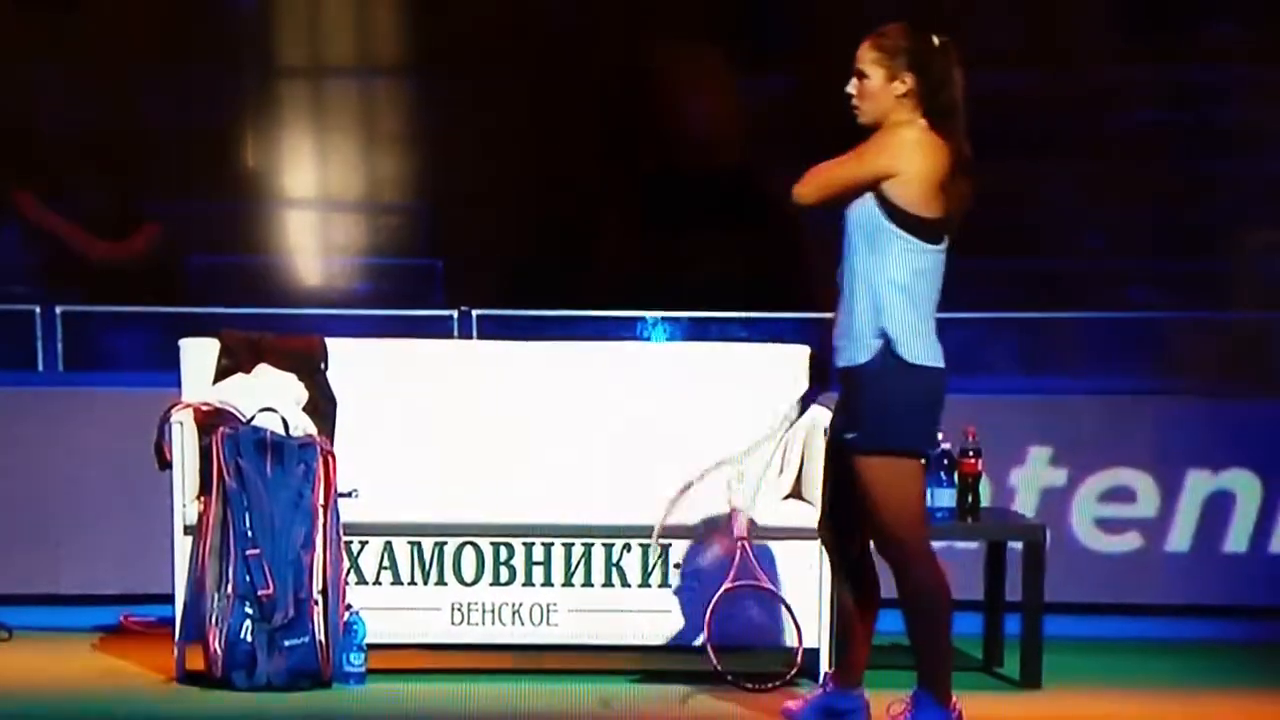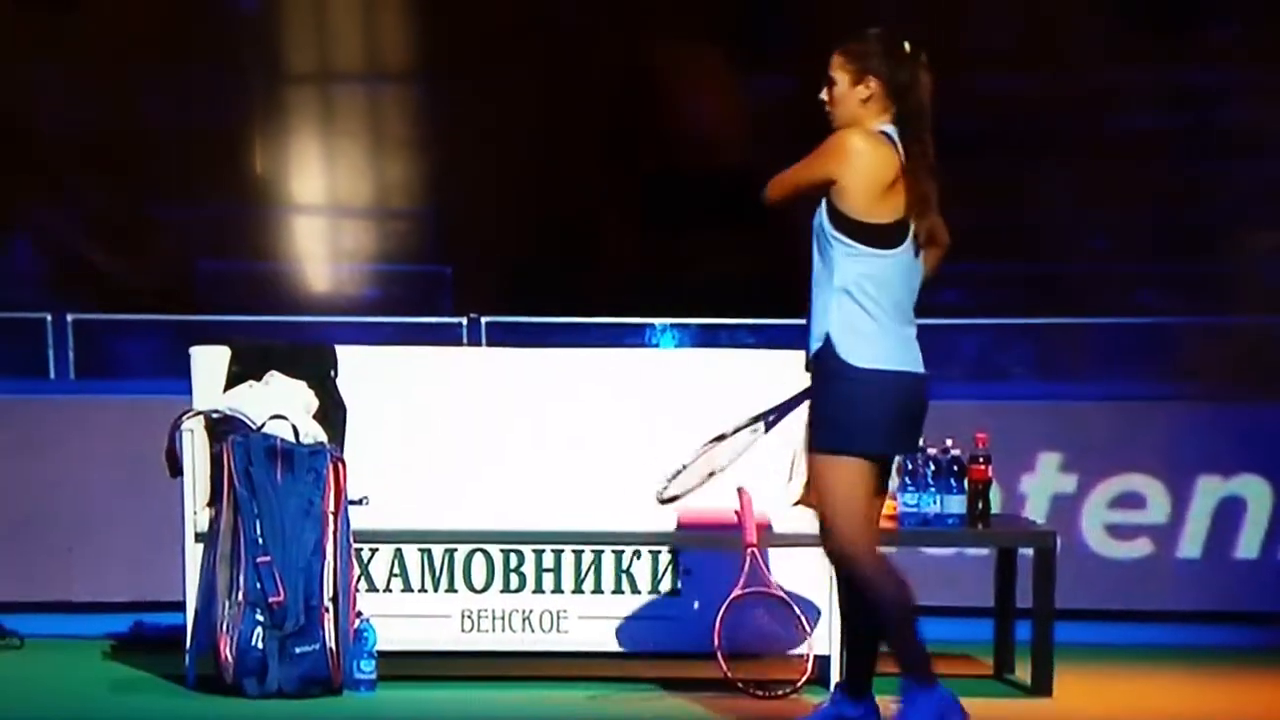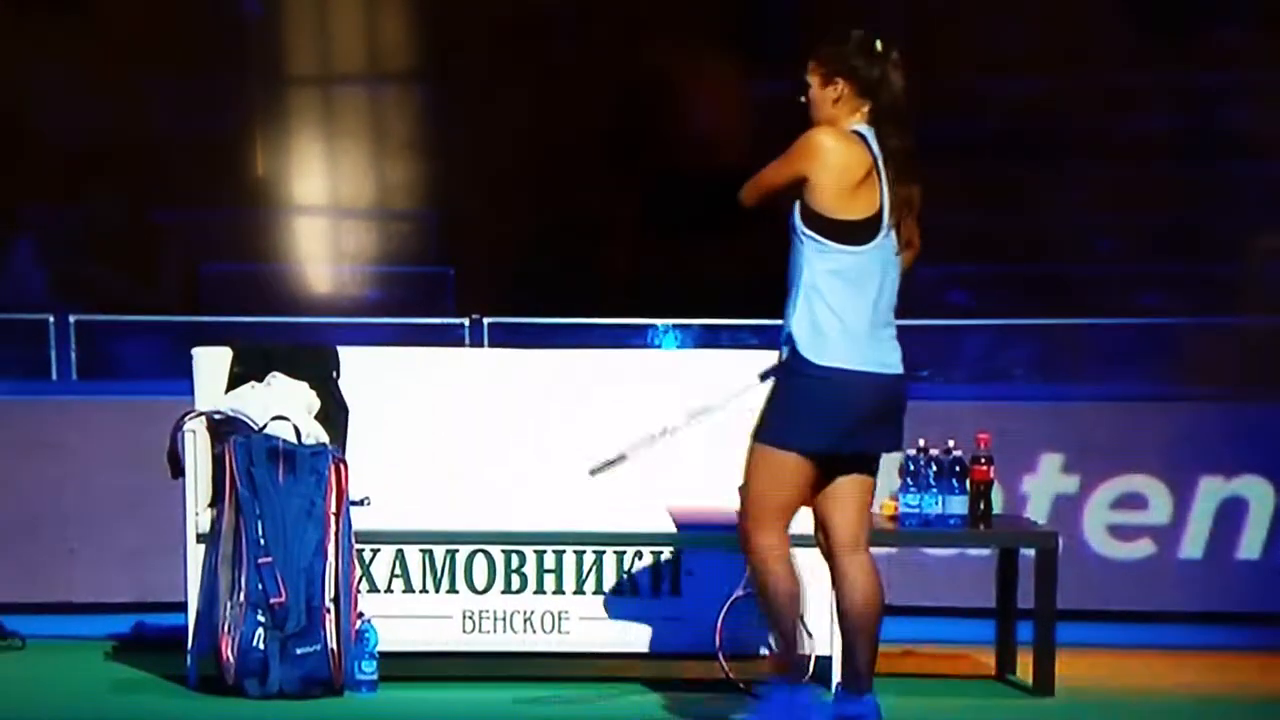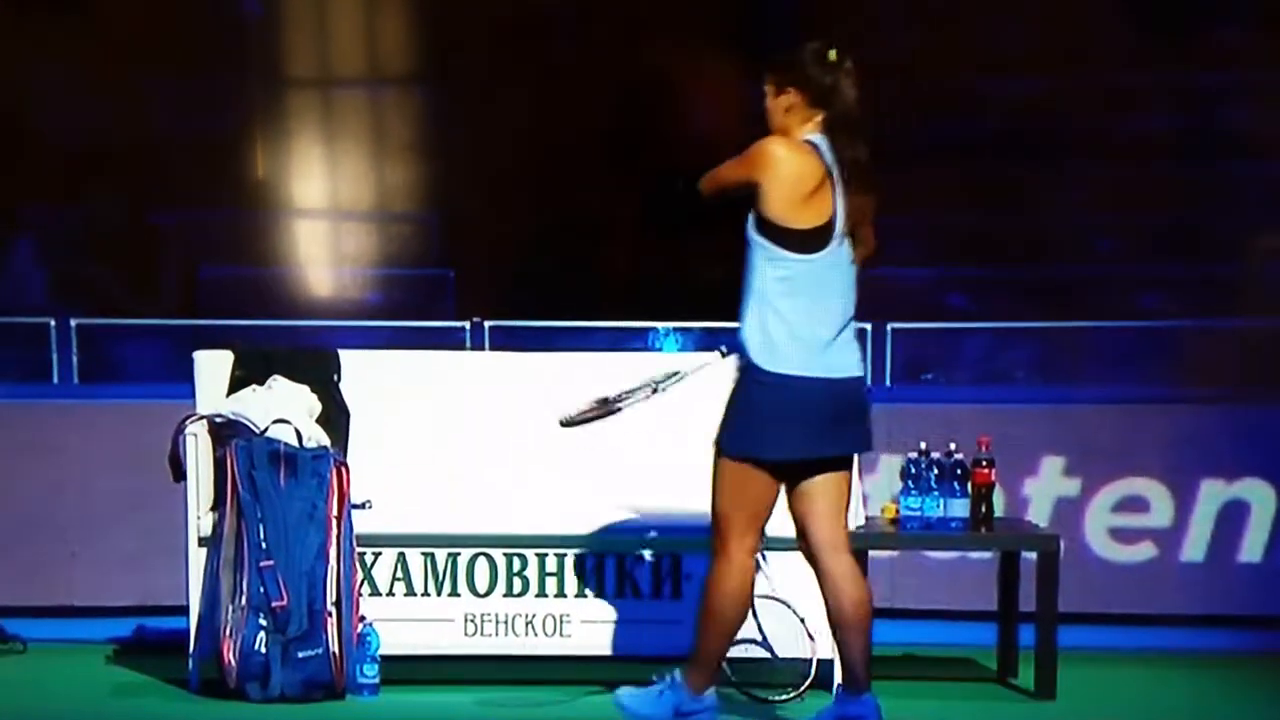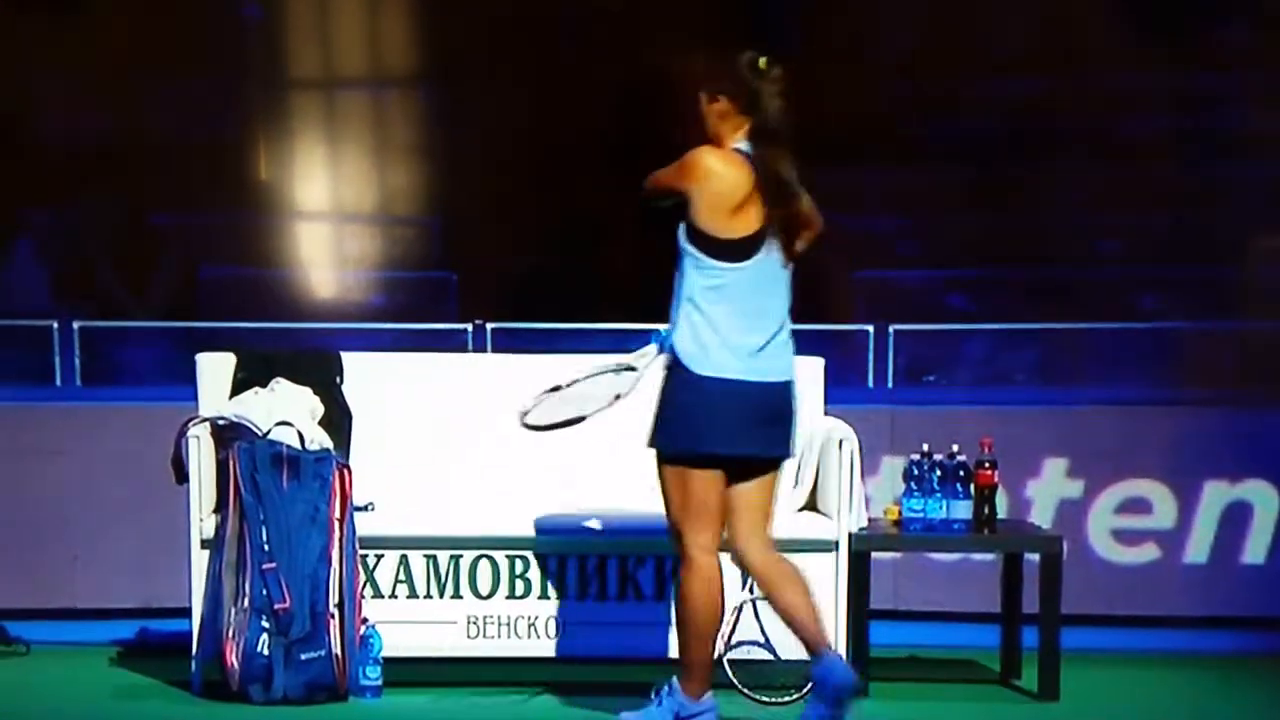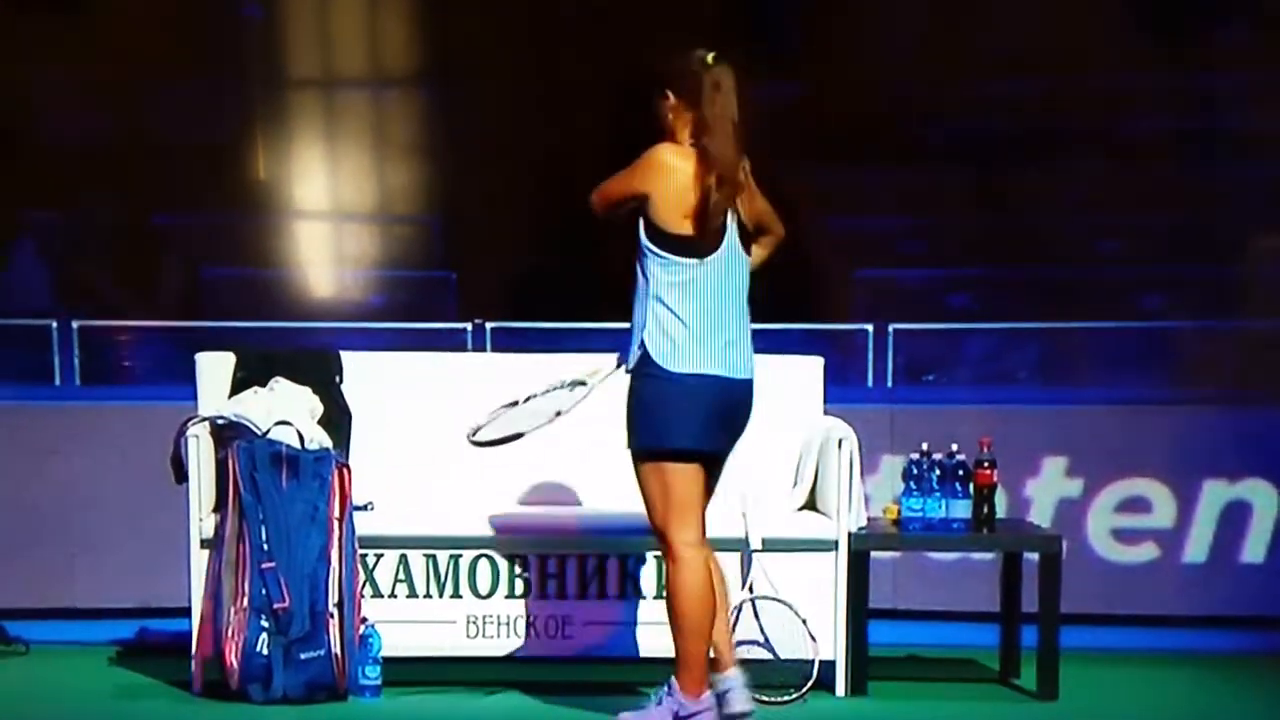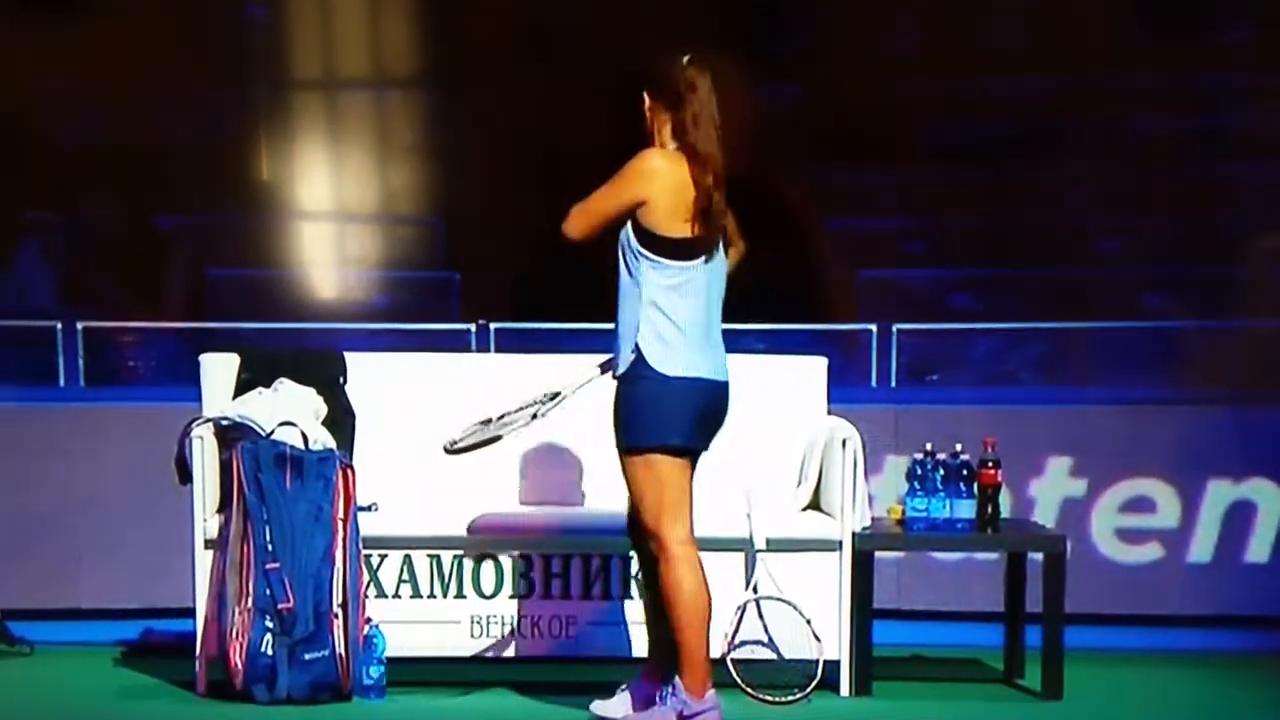
dt=0.3s
person 1, frame 1
left shoulder: (908, 145)
right shoulder: (900, 154)
left elbow: (805, 191)
left wrist: (840, 166)
right wrist: (833, 343)
left hip: (893, 374)
right hip: (873, 372)
left knee: (903, 545)
right knee: (843, 534)
person 1, frame 2
left shoulder: (854, 149)
right shoulder: (903, 158)
left elbow: (774, 192)
right elbow: (936, 242)
left wrist: (813, 177)
left hip: (857, 375)
right hip: (885, 372)
left knee: (850, 546)
right knee: (849, 546)
person 1, frame 3
left shoulder: (825, 145)
right shoulder: (892, 158)
left elbow: (751, 195)
right elbow: (909, 247)
left hip: (823, 375)
right hip: (878, 376)
left knee: (760, 530)
right knee: (844, 544)
person 1, frame 4
left shoulder: (778, 155)
right shoulder: (845, 169)
left elbow: (709, 186)
left hip: (777, 382)
right hip: (837, 383)
left knee: (734, 544)
right knee: (830, 548)
person 1, frame 5
left shoulder: (707, 165)
right shoulder: (781, 178)
left elbow: (653, 184)
right elbow: (812, 229)
left hip: (706, 384)
right hip: (769, 388)
left knee: (697, 546)
right knee: (755, 543)
right ankle: (828, 664)
person 1, frame 6
left shoulder: (665, 163)
right shoulder: (735, 175)
left elbow: (601, 201)
right elbow: (771, 234)
left hip: (673, 380)
right hip: (730, 382)
left knee: (680, 542)
right knee: (691, 536)
person 1, frame 7
left shoulder: (654, 167)
right shoulder: (706, 178)
left elbow: (574, 227)
right elbow: (733, 248)
left wrist: (621, 200)
left hip: (661, 380)
right hip: (701, 379)
left knee: (671, 541)
right knee: (648, 532)
